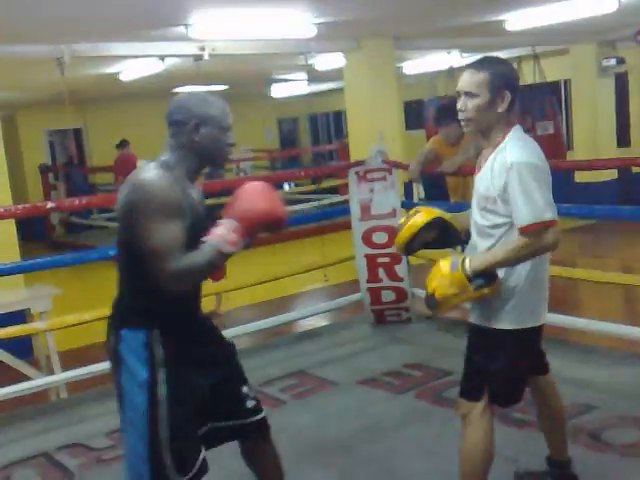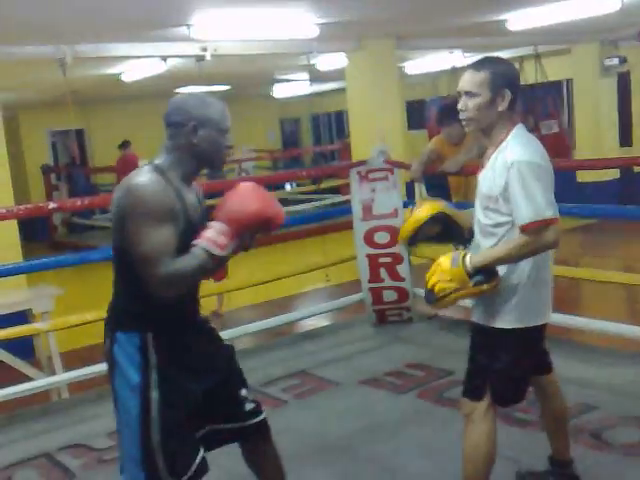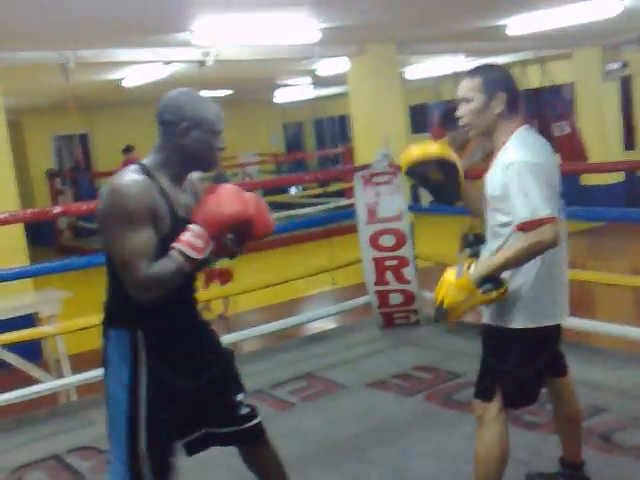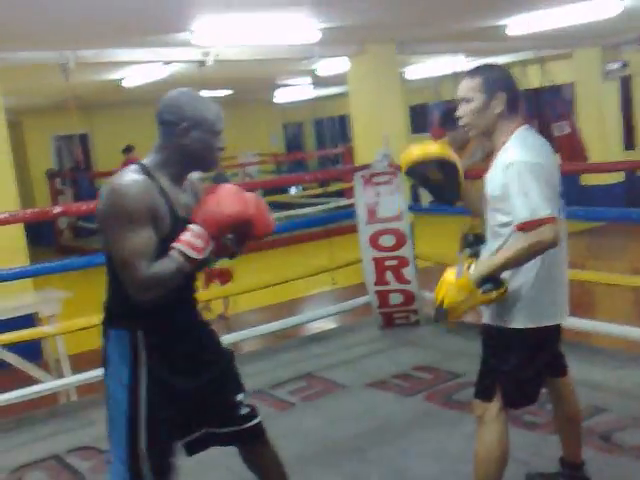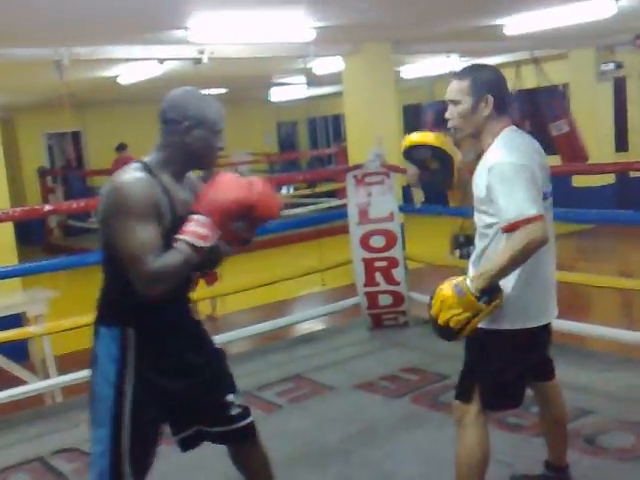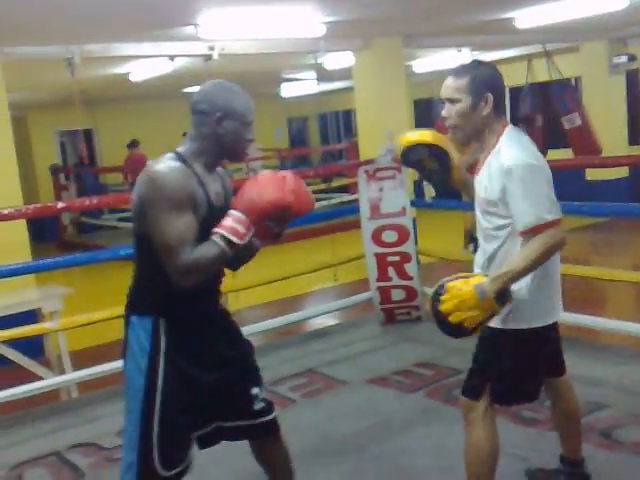
dt=0.1s
person 1, frame 1
left shoulder: (517, 159)
right shoulder: (495, 150)
left elbow: (543, 235)
left wrist: (470, 265)
left hip: (504, 306)
right hip: (516, 301)
left knee: (474, 406)
right knee: (538, 379)
person 1, frame 2
left shoulder: (520, 158)
right shoulder: (502, 149)
left elbow: (544, 234)
left wrist: (471, 262)
left hip: (507, 305)
right hip: (519, 301)
left knee: (476, 405)
right knee: (541, 378)
person 1, frame 3
left shoulder: (519, 157)
right shoulder: (523, 146)
left elbow: (544, 234)
right elbow: (501, 214)
left wrist: (477, 272)
right wrist: (455, 189)
left hip: (518, 305)
right hip: (540, 299)
left knee: (489, 407)
right knee: (556, 380)
person 1, frame 4
left shoulder: (519, 157)
right shoulder: (525, 146)
left elbow: (544, 234)
right elbow: (500, 213)
left wrist: (477, 273)
left hip: (519, 305)
right hip: (540, 299)
left knee: (488, 407)
right knee: (556, 380)
person 1, frame 5
left shoulder: (506, 159)
right shoulder: (517, 146)
left elbow: (533, 233)
left wrist: (472, 284)
left hip: (505, 307)
right hip: (530, 302)
left knee: (468, 407)
right knee: (543, 384)
person 1, frame 6
left shoulder: (514, 161)
right shoulder: (496, 150)
left elbow: (552, 236)
right elbow: (495, 204)
left wrist: (493, 285)
left hip: (514, 307)
right hip: (534, 301)
left knee: (476, 404)
right knee: (553, 378)
person 2, frame 1
left shoulder: (188, 185)
right shoulder: (152, 185)
right elbow: (173, 278)
left wrist: (243, 225)
right wrist: (234, 228)
left hip: (189, 327)
right hip: (147, 339)
left knee: (252, 422)
person 2, frame 2
left shoulder: (187, 188)
right shoulder: (146, 189)
right elbow: (165, 283)
left wrist: (235, 231)
right wrist: (223, 231)
left hip: (187, 330)
right hip: (144, 342)
left knee: (252, 424)
person 2, frame 3
left shoulder: (186, 188)
right shoulder: (130, 190)
right elbow: (143, 286)
left wrist: (232, 236)
right wrist: (202, 233)
left hip: (187, 330)
right hip: (139, 342)
left knee: (249, 428)
person 2, frame 4
left shoulder: (186, 187)
right shoulder: (130, 190)
right elbow: (143, 286)
left wrist: (231, 237)
right wrist: (201, 233)
left hip: (187, 330)
right hip: (139, 342)
left knee: (248, 428)
person 2, frame 5
left shoulder: (188, 185)
right shoulder: (131, 188)
right elbow: (149, 281)
left wrist: (240, 229)
right wrist: (206, 222)
left hip: (179, 329)
right hip: (130, 338)
left knee: (238, 426)
person 2, frame 6
left shoulder: (217, 177)
right shoulder: (165, 177)
right elbow: (184, 271)
left wrist: (271, 225)
right wrist: (241, 218)
left hip: (209, 320)
right hip: (161, 329)
left knee: (262, 420)
